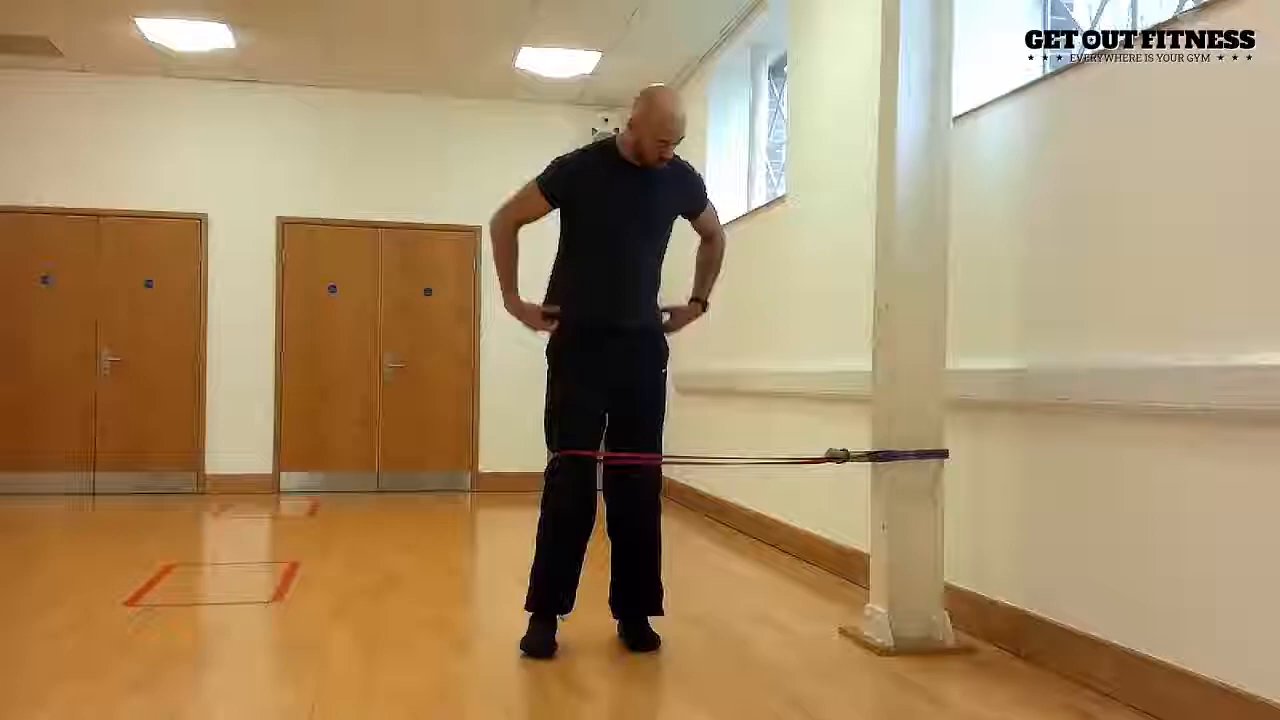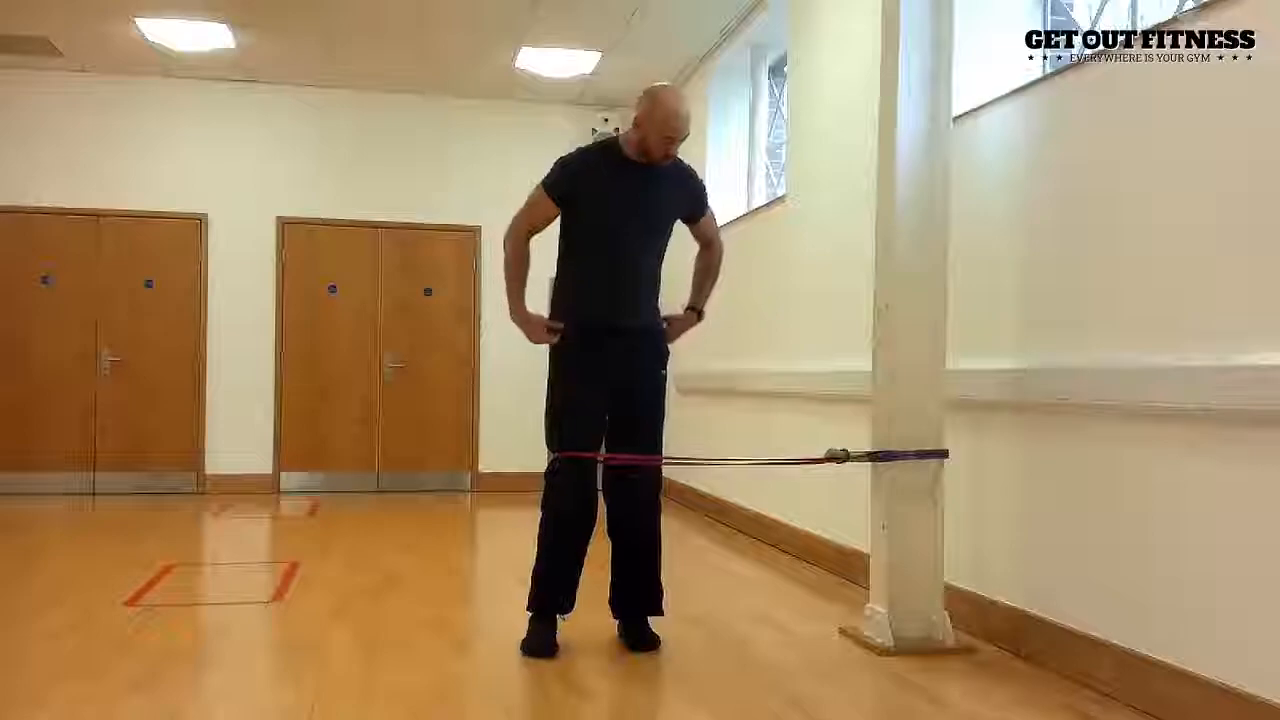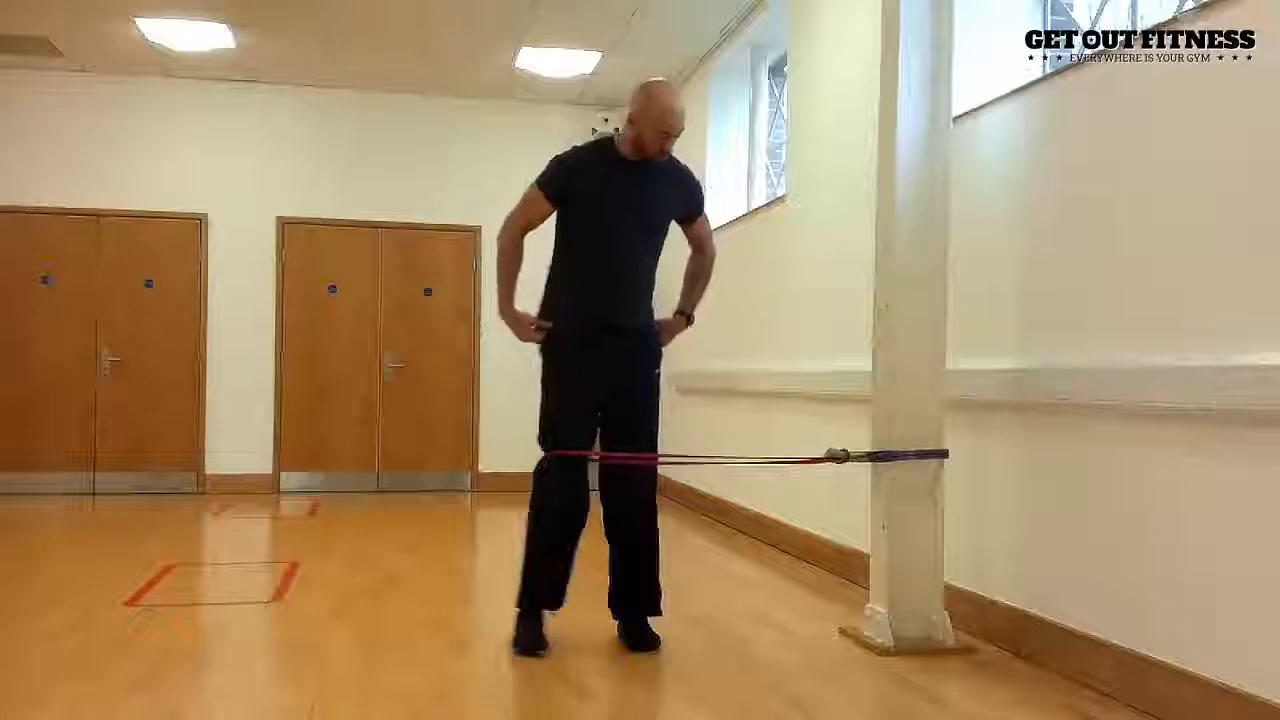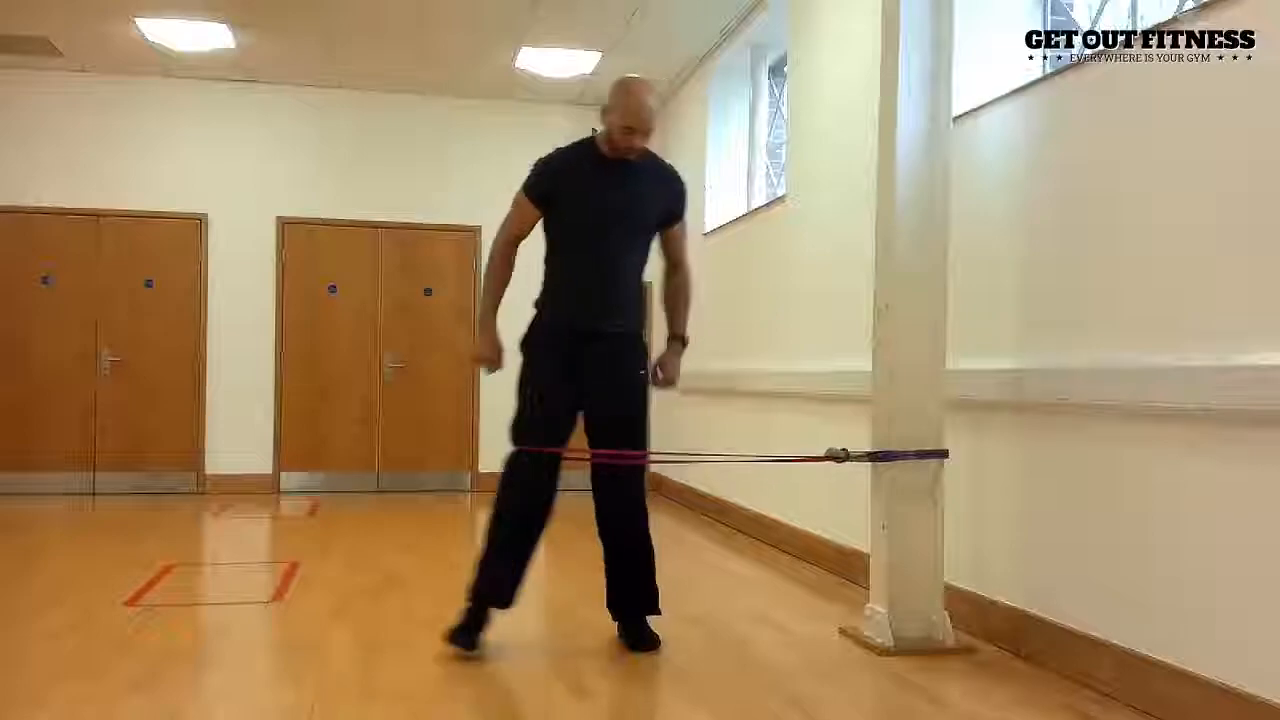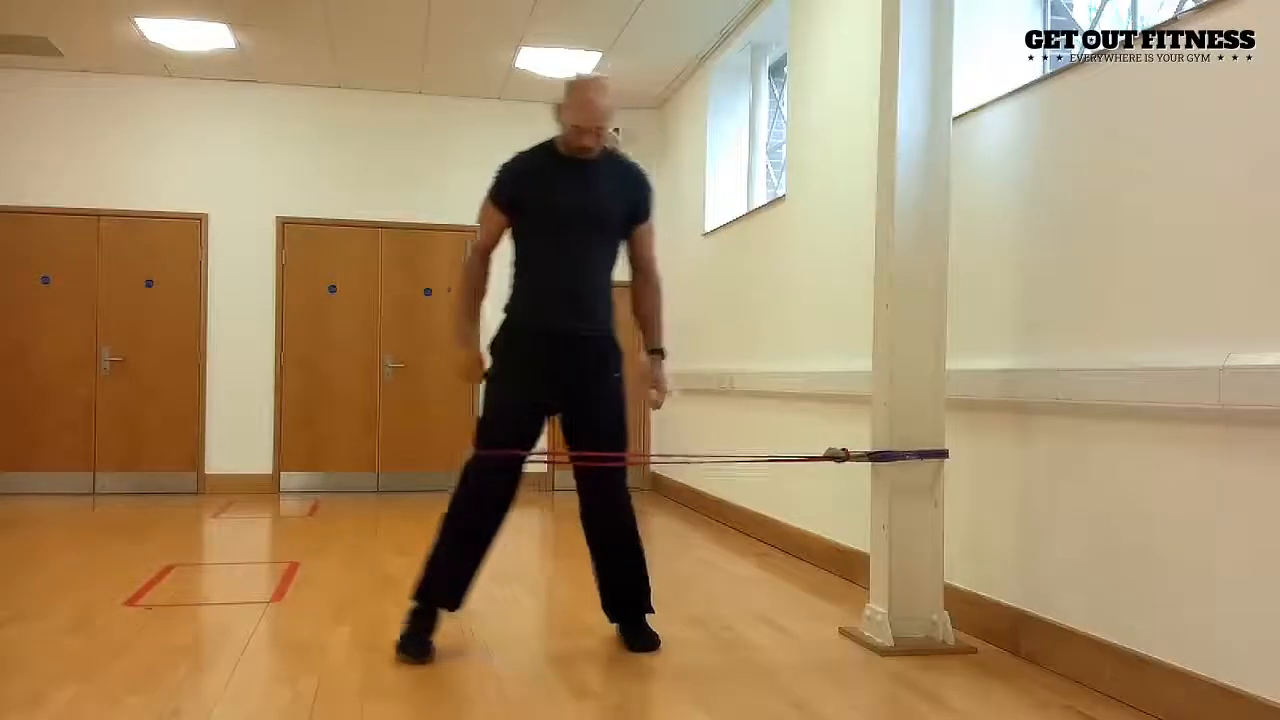
dt=0.2s
person 1, frame 1
left shoulder: (682, 180)
right shoulder: (577, 170)
left elbow: (714, 237)
right elbow: (504, 222)
left wrist: (698, 301)
right wrist: (513, 300)
left hip: (643, 345)
right hip: (578, 342)
left knee: (639, 481)
right knee: (570, 476)
left ankle: (634, 611)
right ankle: (545, 613)
person 1, frame 2
left shoulder: (683, 183)
right shoulder: (579, 169)
left elbow: (712, 245)
right elbow: (518, 232)
left wrist: (693, 312)
right wrist: (519, 311)
left hip: (643, 346)
right hip: (578, 343)
left knee: (638, 481)
right knee: (570, 476)
left ankle: (634, 611)
right ankle: (545, 613)
person 1, frame 3
left shoulder: (680, 183)
right shoulder: (575, 168)
left elbow: (703, 252)
right elbow: (512, 230)
left wrist: (682, 316)
right wrist: (509, 307)
left hip: (636, 346)
right hip: (571, 341)
left knee: (633, 481)
right knee: (561, 473)
left ankle: (634, 611)
right ankle: (533, 609)
person 1, frame 4
left shoulder: (665, 183)
right shoulder: (558, 170)
left elbow: (676, 269)
right elbow: (506, 243)
left wrist: (677, 345)
right wrist: (486, 325)
left hip: (622, 349)
right hip: (554, 341)
left knee: (623, 483)
right knee: (530, 471)
left ankle: (633, 613)
right ankle: (480, 605)
person 1, frame 5
left shoulder: (629, 182)
right shoulder: (521, 173)
left elbow: (644, 272)
right elbow: (481, 255)
left wrist: (654, 352)
right wrist: (467, 337)
left hip: (595, 350)
right hip: (523, 345)
left knee: (606, 486)
right knee: (489, 476)
left ankle: (629, 613)
right ankle: (427, 610)
